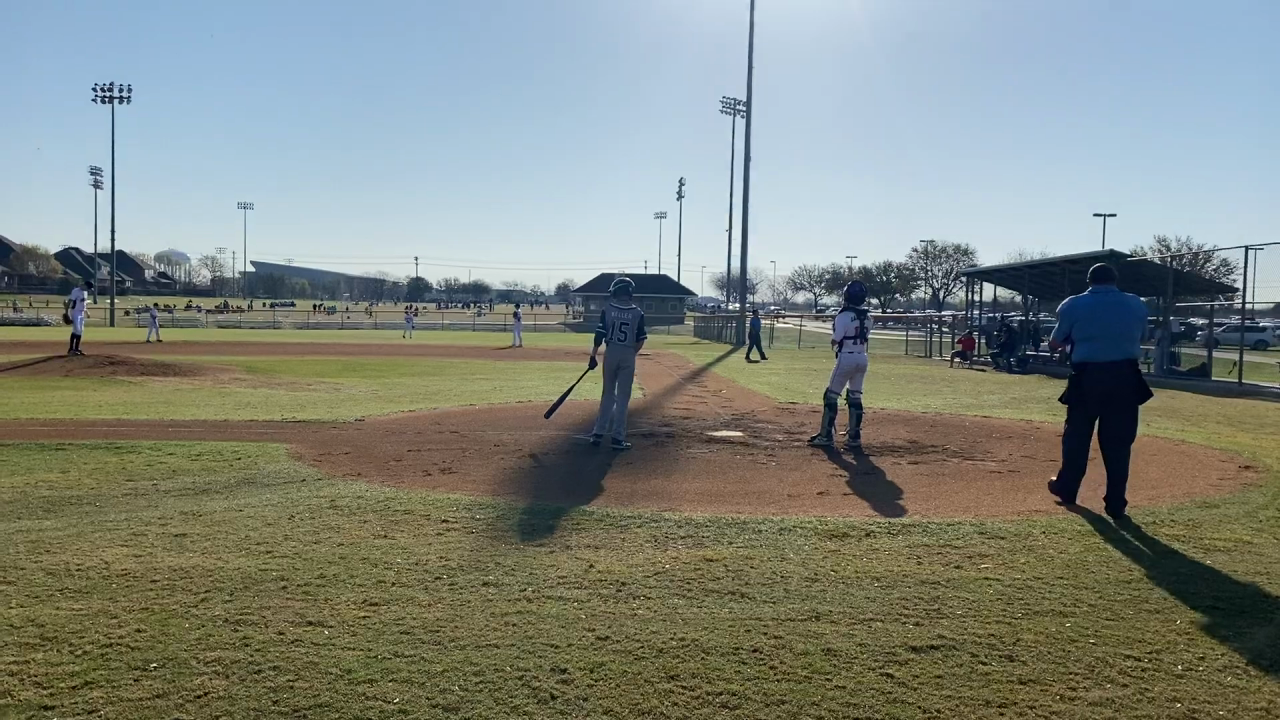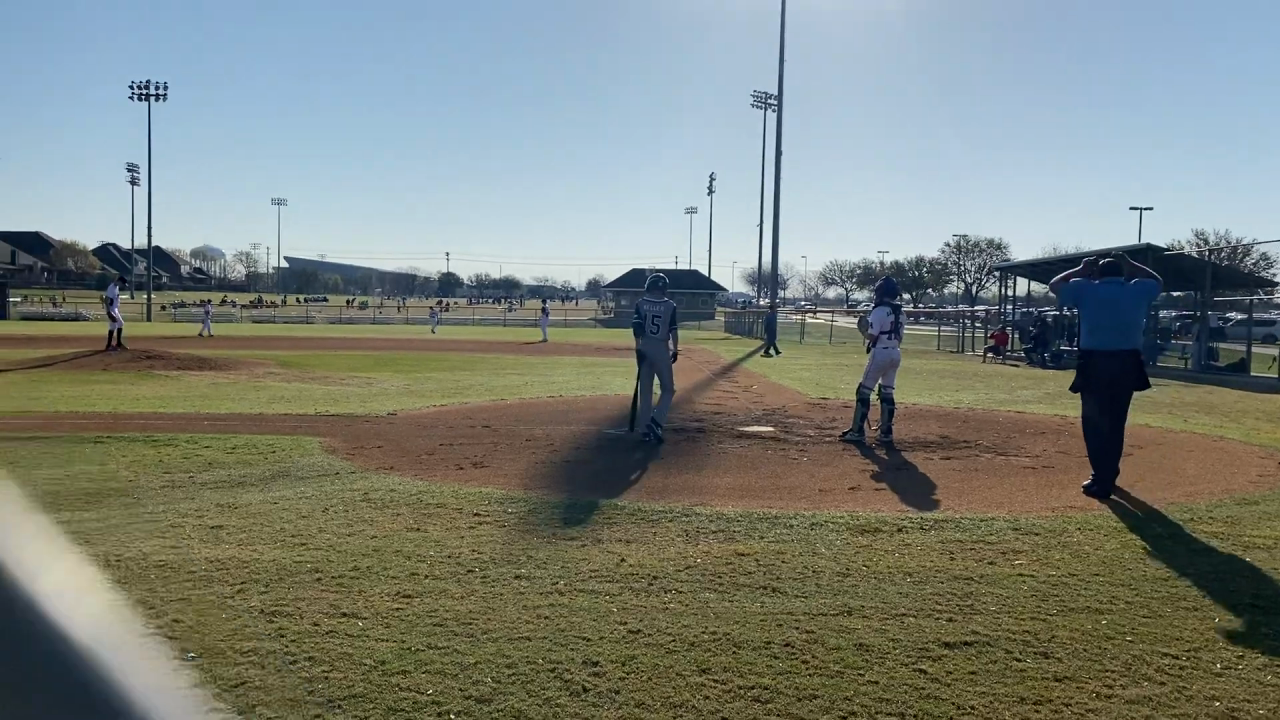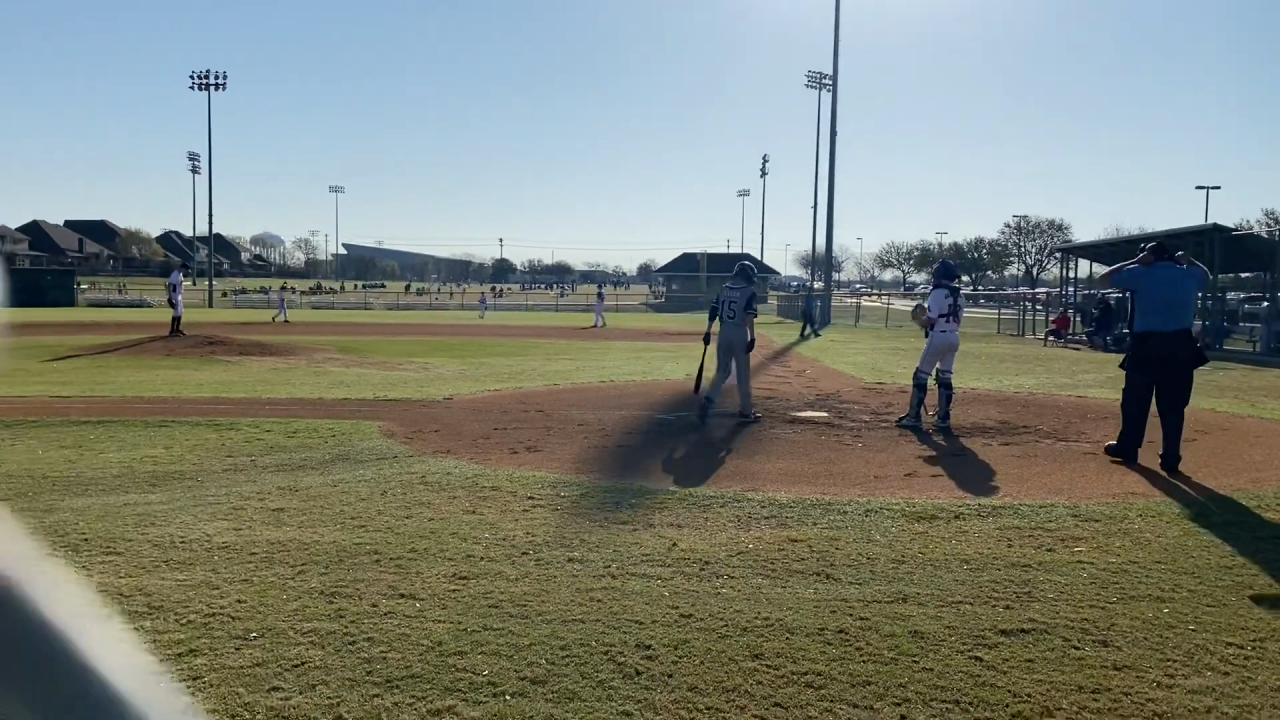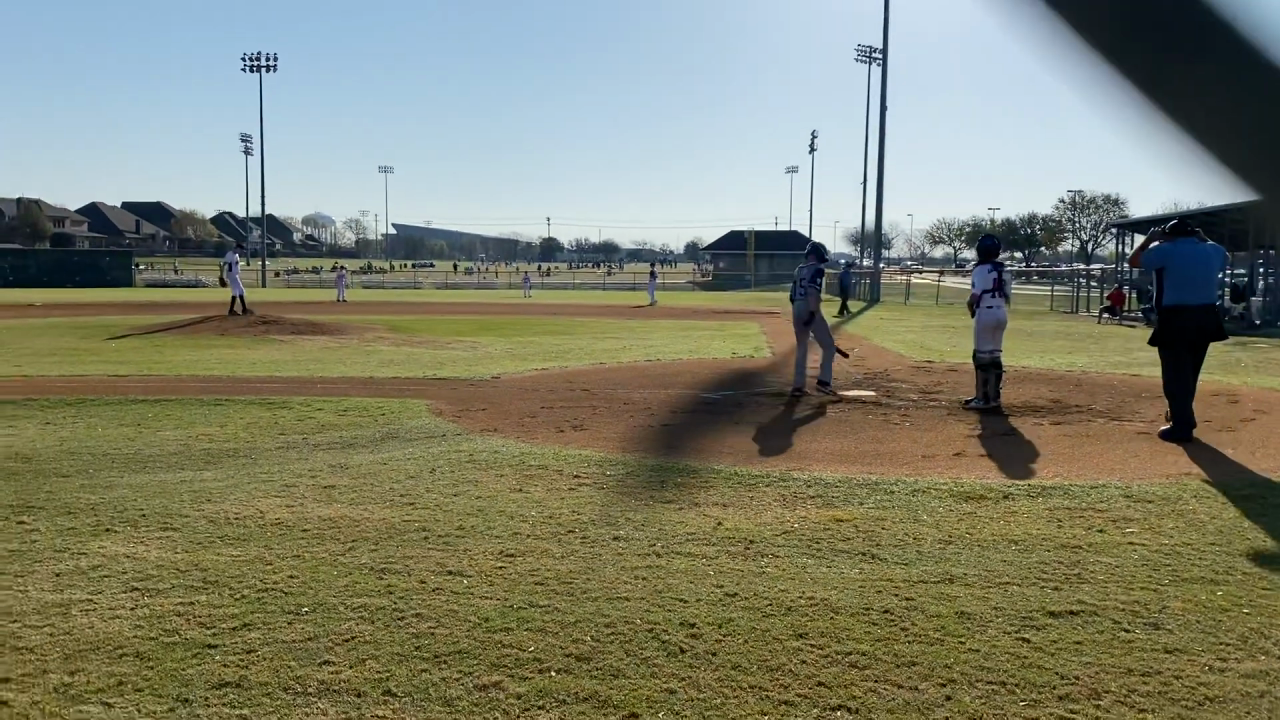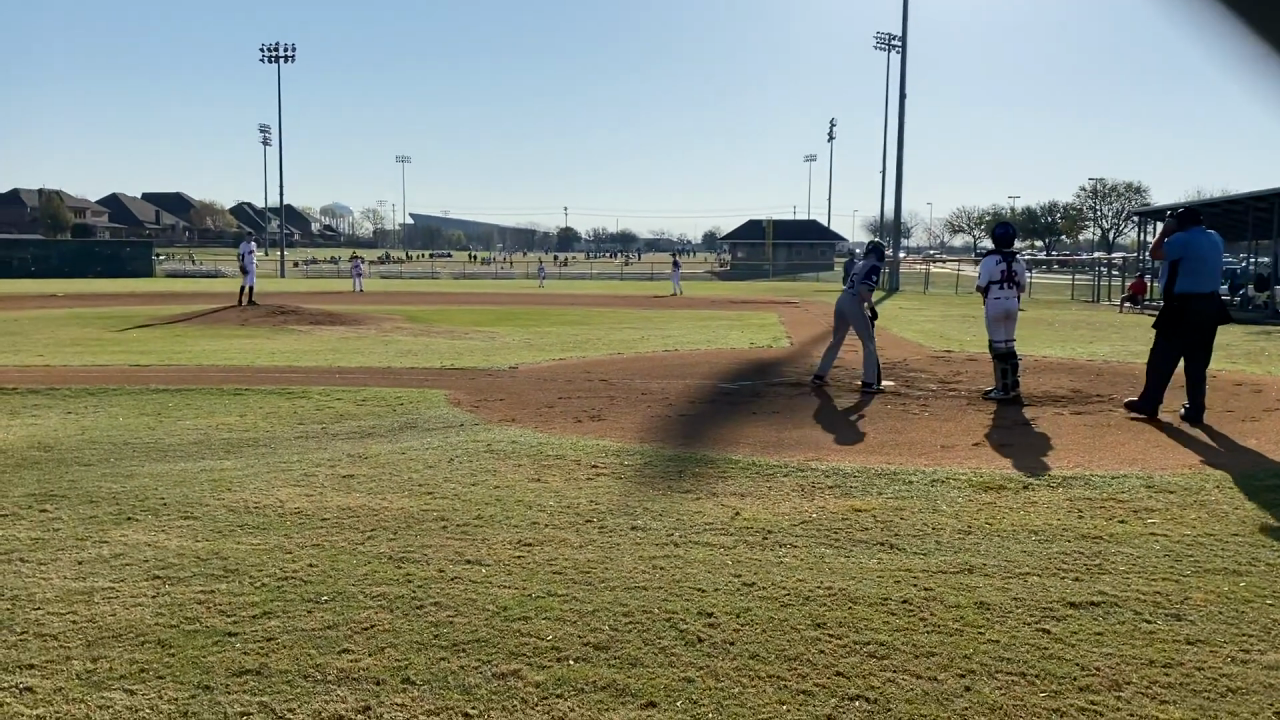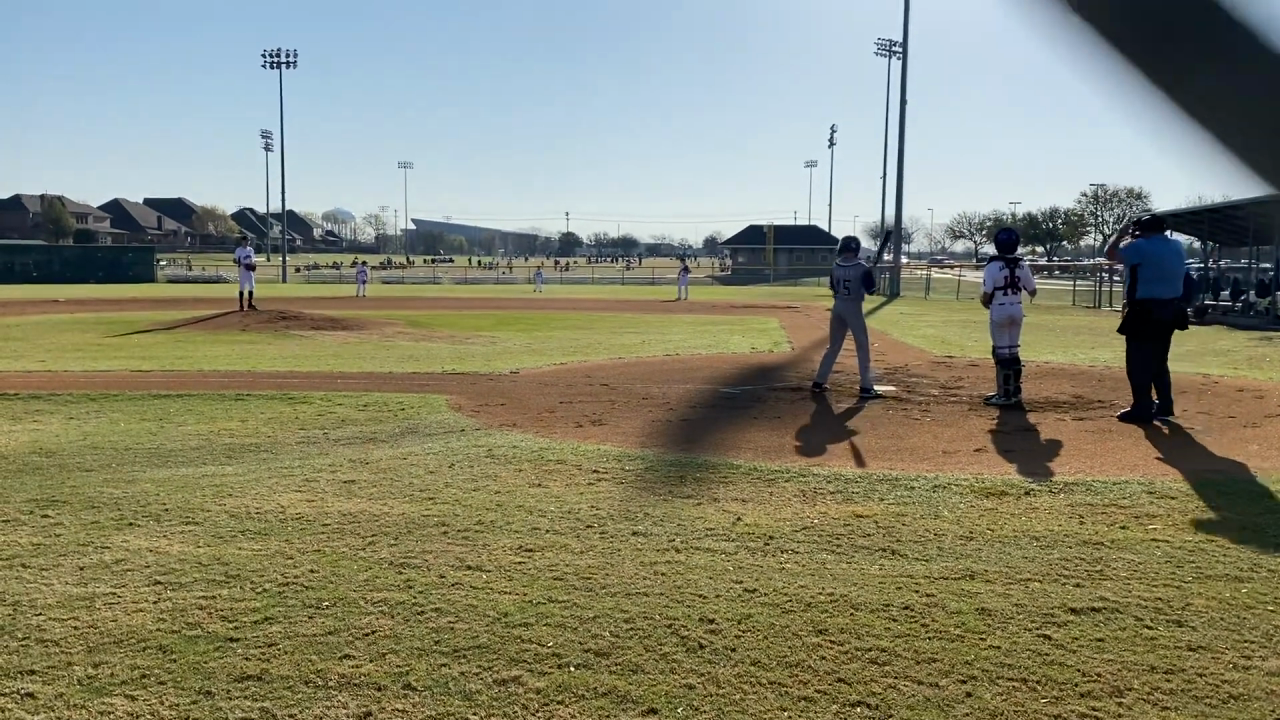
dt=0.7s
person 1, frame 1
left shoulder: (1074, 305)
right shoulder: (1136, 305)
left elbow: (1055, 343)
right elbow: (1141, 339)
left hip: (1088, 377)
right hip: (1125, 377)
left knee: (1076, 437)
right knee: (1118, 442)
left ankle: (1066, 487)
right ankle: (1116, 502)
person 1, frame 2
left shoulder: (1086, 289)
right shoulder: (1138, 291)
left elbow: (1054, 285)
right elbow: (1158, 282)
left wrist: (1082, 270)
right wrist: (1130, 264)
left hip: (1095, 365)
right hip: (1128, 364)
left knee: (1095, 422)
right knee: (1116, 421)
left ankle: (1101, 481)
right ankle: (1109, 475)
person 1, frame 3
left shoulder: (1140, 274)
right shoulder: (1188, 275)
left elbow: (1104, 278)
right elbow: (1206, 275)
left wrist: (1136, 261)
right wrist: (1188, 261)
left hip: (1147, 346)
right hip: (1180, 346)
left knee: (1135, 400)
right knee: (1173, 405)
left ankle: (1127, 448)
right ankle: (1170, 458)
person 1, frame 4
left shoulder: (1166, 250)
right shoulder: (1212, 251)
left elbow: (1134, 261)
right elbow: (1225, 260)
left wrist: (1150, 240)
right wrist: (1204, 239)
left hip: (1175, 319)
right hip: (1206, 318)
left knee: (1175, 374)
right knee: (1189, 372)
left ankle: (1181, 426)
right ankle: (1184, 420)
person 1, frame 5
left shoulder: (1183, 239)
right shoulder: (1215, 239)
left elbow: (1155, 253)
left wrist: (1166, 231)
left hip: (1182, 307)
right hip: (1209, 306)
left knee: (1162, 357)
right knee: (1197, 362)
left ankle: (1149, 403)
right ankle: (1195, 409)
person 1, frame 6
left shoulder: (1141, 247)
right shoulder: (1176, 246)
left elbow: (1111, 254)
left wrist: (1122, 234)
left hip: (1145, 312)
right hip: (1171, 310)
left knee: (1139, 361)
right knee: (1158, 360)
left ankle: (1142, 409)
right ankle: (1164, 404)
person 2, frame 1
left shoulder: (844, 316)
right shoulder: (867, 318)
left elbow: (834, 341)
right elbow: (864, 339)
left wrist: (835, 331)
left hip: (846, 359)
right hip: (862, 359)
left knee: (831, 396)
right knee: (855, 397)
left ankle: (826, 436)
right ankle: (854, 437)
person 2, frame 2
left shoulder: (879, 311)
right shoulder: (900, 313)
left elbow: (872, 336)
right elbow: (899, 338)
left hip: (880, 354)
right hip: (895, 354)
left knee: (864, 391)
right knee: (887, 392)
left ankle: (857, 432)
right ankle: (886, 432)
person 2, frame 3
left shoulder: (937, 293)
right shoulder: (959, 295)
left elbow: (930, 320)
right elbow: (958, 321)
left hip: (938, 337)
right hip: (953, 338)
left knee: (921, 376)
right knee: (945, 377)
left ankle: (914, 417)
right ankle: (943, 418)
person 2, frame 4
left shoulder: (980, 269)
right shoulder: (1003, 271)
left elbow: (974, 297)
right elbow: (1007, 299)
left wrist: (970, 304)
left hip: (985, 314)
right hip: (1001, 314)
left knee: (981, 356)
right knee: (995, 355)
left ankle: (983, 398)
right ankle: (994, 397)
person 2, frame 5
left shoulder: (989, 260)
right shoulder: (1019, 261)
left elbow: (979, 287)
right elbow: (1022, 288)
left wrist: (988, 289)
left hip: (995, 305)
right hip: (1012, 304)
left knee: (998, 346)
right knee: (1009, 344)
left ankle: (1002, 389)
right ankle: (1013, 386)
person 2, frame 6
left shoulder: (993, 266)
right shoulder: (1023, 266)
left elbow: (986, 295)
right elbow: (1032, 292)
left wrist: (986, 303)
left hip: (999, 311)
right hip: (1017, 310)
left knee: (1001, 352)
right knee: (1013, 350)
left ankle: (1004, 395)
right ankle: (1015, 392)
person 3, frame 1
left shoulder: (607, 310)
right shoulder: (637, 312)
left elbow: (599, 335)
right elbow: (641, 340)
left wrist: (593, 356)
left hip: (610, 354)
right hip: (628, 356)
left knee: (608, 395)
right knee: (623, 398)
left ankle: (598, 433)
right ankle: (618, 438)
person 3, frame 2
left shoulder: (641, 304)
right shoulder: (669, 305)
left elbow: (636, 327)
right elbow: (674, 330)
left wrist: (638, 349)
right wrist: (675, 351)
left hip: (644, 348)
right hip: (661, 349)
left knee: (645, 391)
right knee: (667, 389)
left ankle: (645, 431)
right ankle: (656, 421)
person 3, frame 3
left shoulder: (724, 290)
right shoulder: (749, 292)
left elbow: (713, 312)
right elbow: (749, 317)
left wrist: (707, 332)
right wrist: (752, 338)
left hip: (723, 332)
right hip: (739, 333)
left knee: (722, 371)
right knee: (743, 374)
left ankle: (708, 400)
right ankle: (745, 411)
person 3, frame 4
left shoulder: (798, 270)
right shoulder: (817, 269)
right elbow: (812, 290)
right wrist: (812, 312)
left hip: (796, 310)
right hip: (810, 310)
left knee: (801, 349)
right knee: (829, 346)
left ankle: (798, 387)
right ankle: (823, 381)
person 3, frame 5
left shoulder: (858, 265)
right shoulder: (874, 267)
right elbow: (864, 289)
left wrist: (865, 310)
right wrist: (872, 309)
left hip: (841, 301)
right hip: (853, 305)
left knee: (836, 341)
right knee: (869, 343)
left ankle: (819, 376)
right ankle: (869, 382)
person 3, frame 6
left shoulder: (836, 267)
right shoulder: (862, 268)
right elbow: (871, 290)
right wrist: (869, 275)
left hip: (838, 307)
right hip: (853, 308)
left knee: (833, 347)
right knee: (862, 347)
left ankle: (818, 382)
right ankle: (866, 387)
